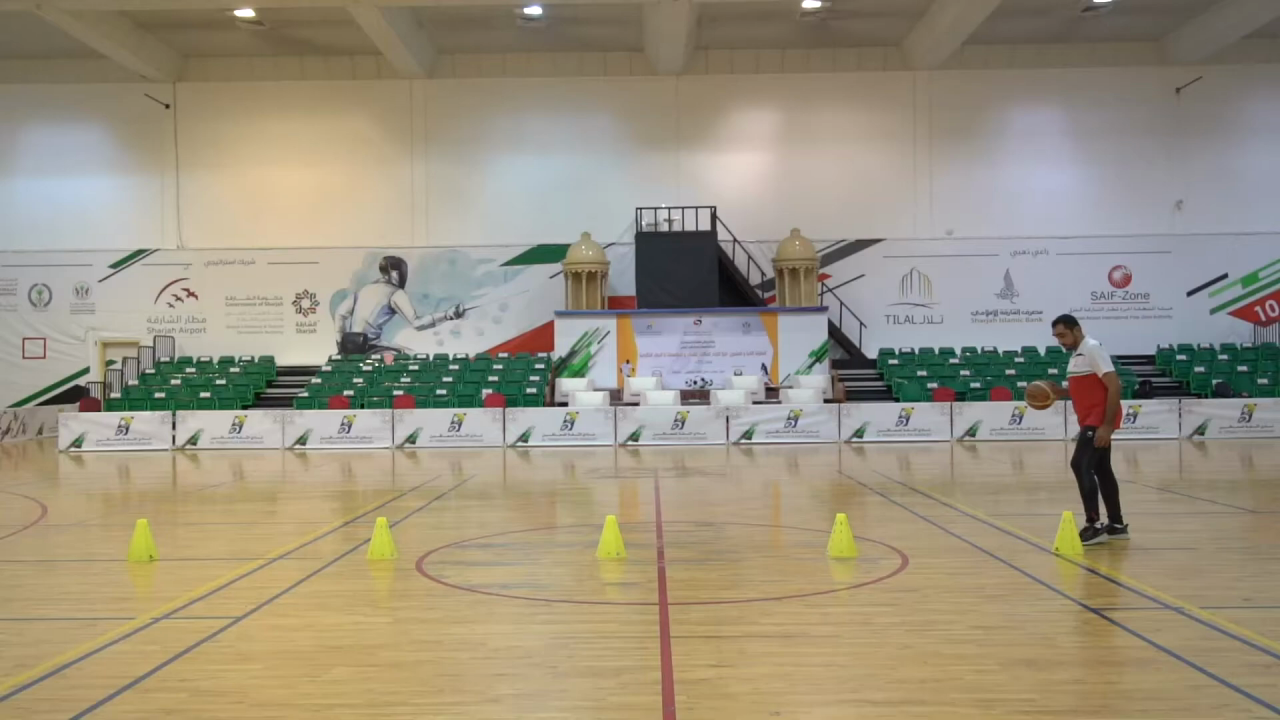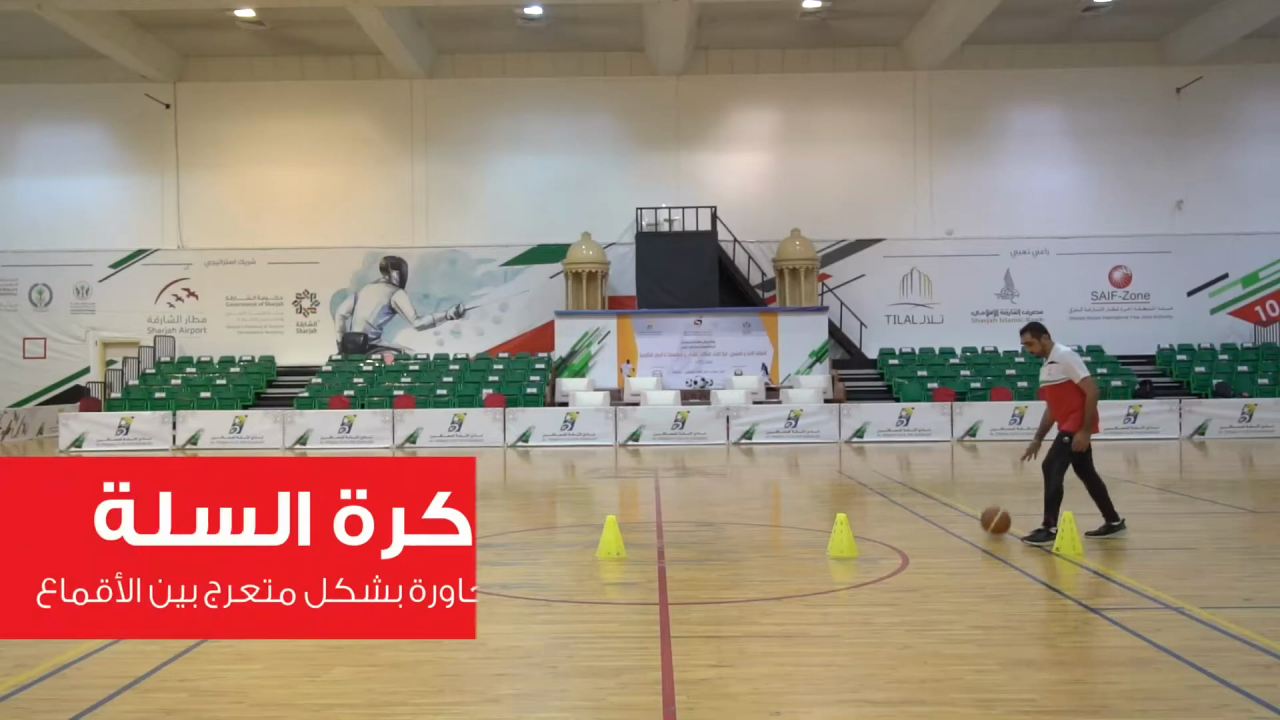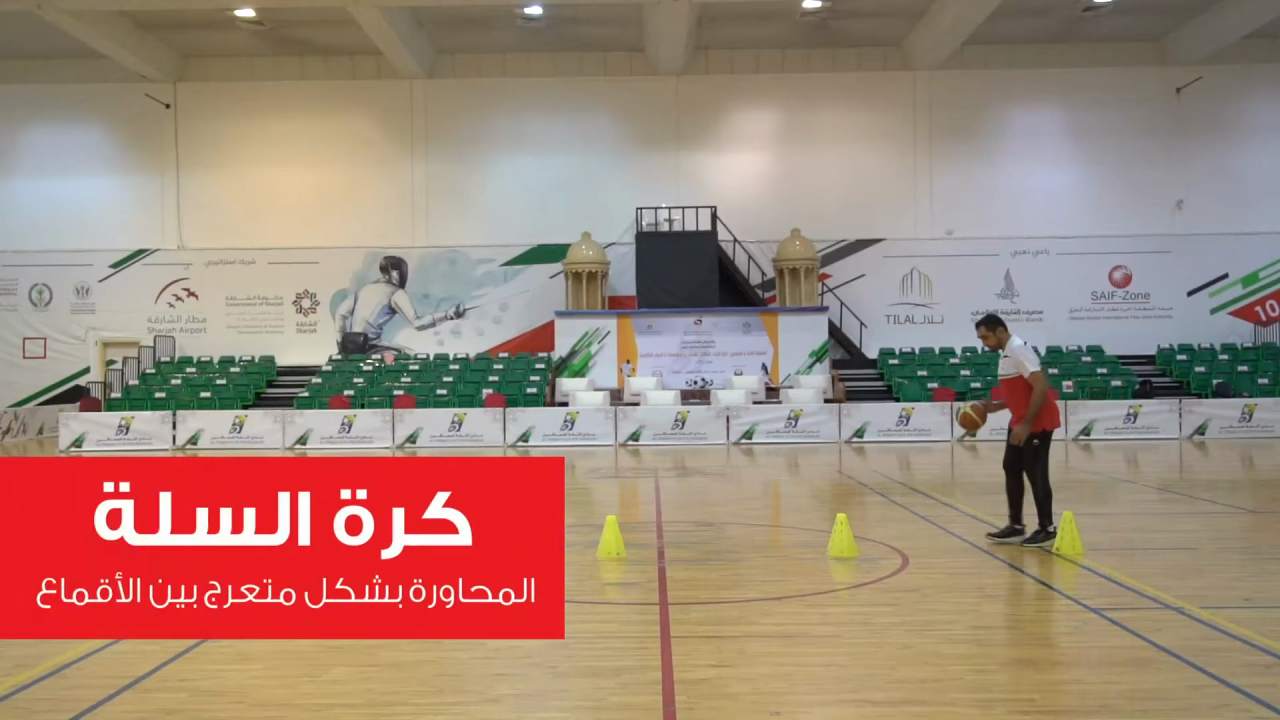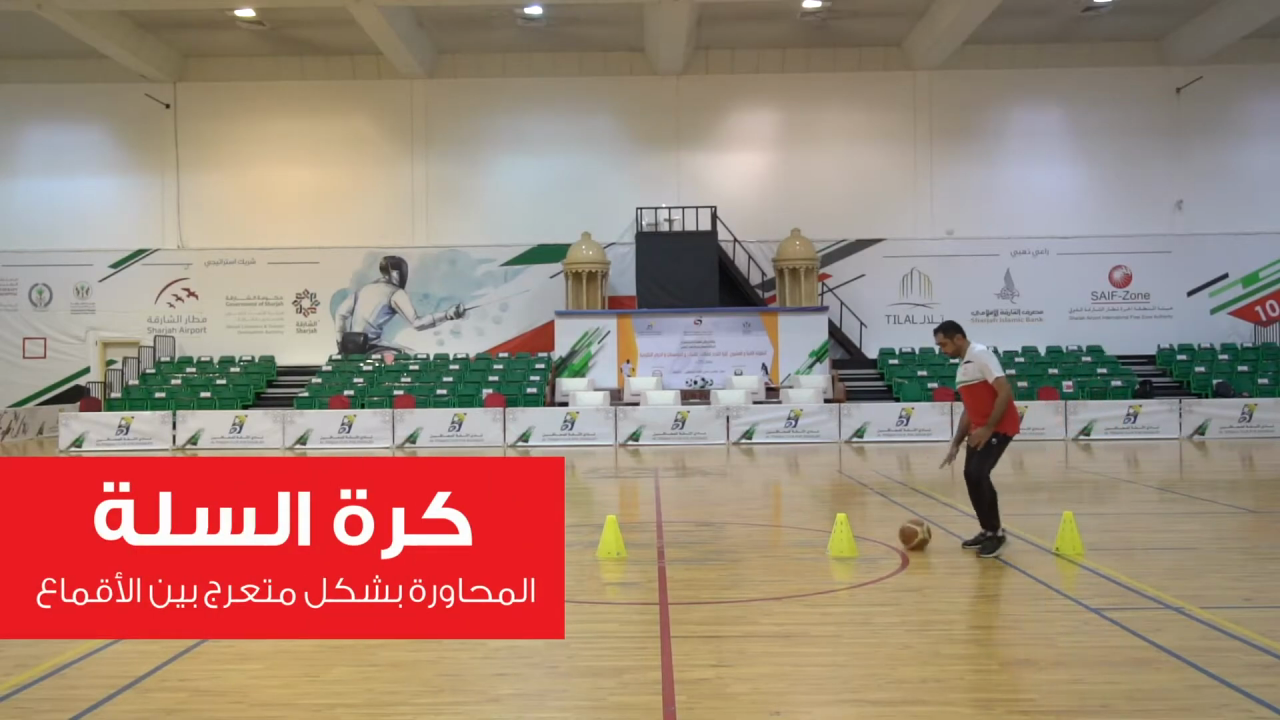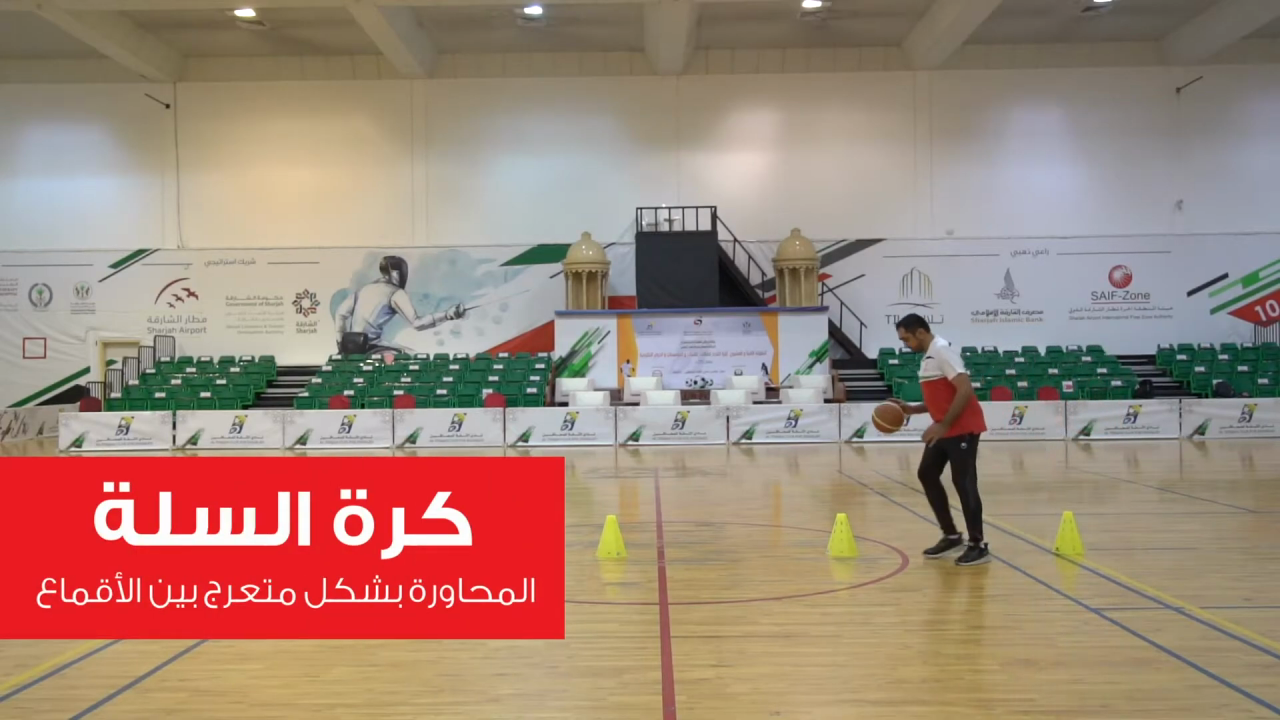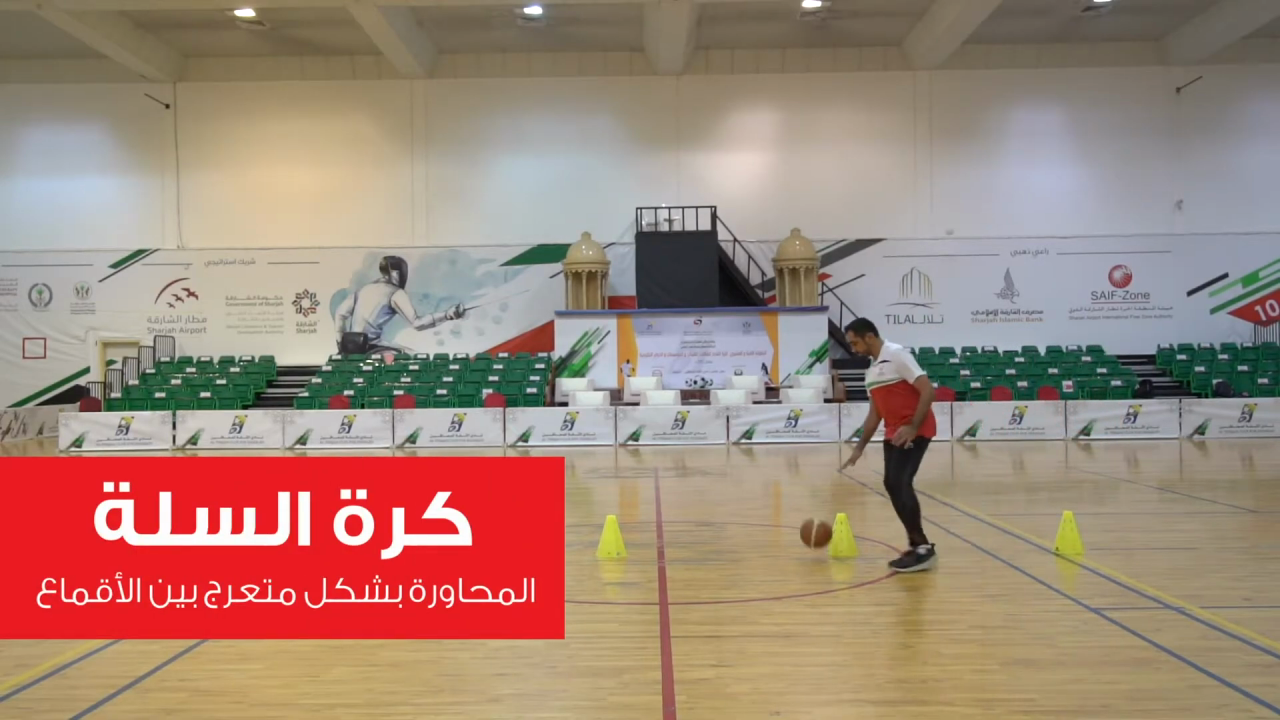
dt=0.4s
person 1, frame 1
left shoulder: (1093, 349)
right shoulder: (1076, 355)
left elbow: (1114, 387)
left wrist: (1107, 425)
right wrist: (1060, 391)
left hip: (1099, 422)
right hip: (1090, 422)
left knee: (1080, 466)
right knee: (1102, 470)
left ankle: (1094, 526)
right ankle: (1117, 524)
person 1, frame 2
left shoulder: (1066, 356)
right shoulder: (1046, 365)
left elbow: (1092, 392)
right elbow: (1053, 406)
left wrist: (1085, 431)
right wrist: (1037, 440)
left hip: (1077, 426)
right hip: (1068, 425)
left knee: (1051, 468)
right knee: (1085, 472)
left ankle: (1049, 529)
right ankle: (1113, 522)
person 1, frame 3
left shoulder: (1018, 350)
right shoulder: (1007, 354)
left elbow: (1041, 387)
left wrist: (1026, 424)
right wrist: (996, 406)
left hip: (1038, 422)
right hip: (1022, 422)
left knee: (1036, 473)
right knee: (1011, 469)
left ankle: (1047, 529)
right ankle: (1015, 525)
person 1, frame 4
left shoulder: (981, 355)
right shoulder: (963, 365)
left elbow: (1006, 392)
right elbow: (969, 410)
left wrist: (989, 428)
right wrist: (955, 446)
left hip: (997, 427)
right hip: (979, 429)
left knee: (978, 474)
right knee: (971, 476)
left ankle: (995, 533)
right ankle: (989, 530)
person 1, frame 5
left shoulder: (942, 351)
right shoulder: (928, 357)
left elbow: (965, 390)
left wrist: (942, 425)
right wrist: (911, 409)
left hip: (963, 428)
right hip: (944, 429)
left knee: (964, 483)
right knee: (927, 475)
left ankle: (978, 544)
right ankle: (951, 535)
person 1, frame 6
left shoulder: (897, 354)
right shoulder: (872, 368)
left elbow: (928, 391)
right elbow: (875, 411)
left wrist: (913, 427)
right wrist: (859, 448)
left hip: (914, 431)
right hip: (894, 433)
left knee: (899, 483)
right knee: (893, 486)
left ankle: (919, 550)
right ankle: (919, 544)
